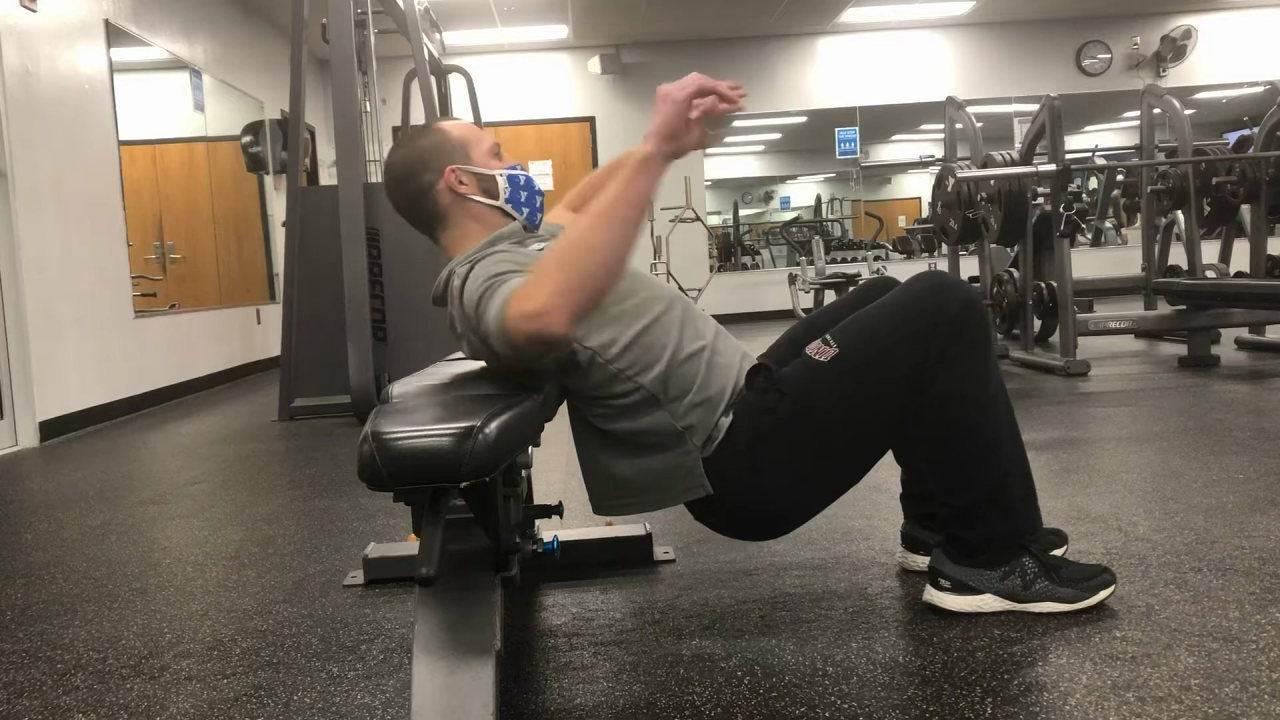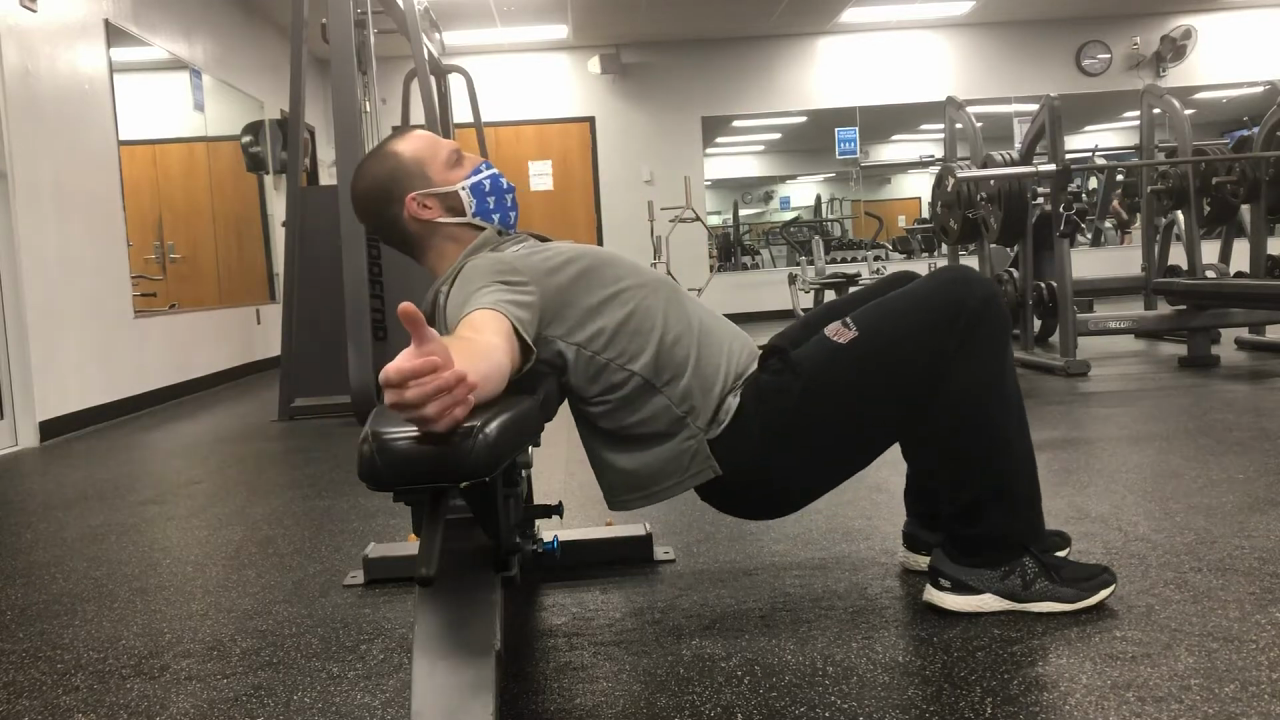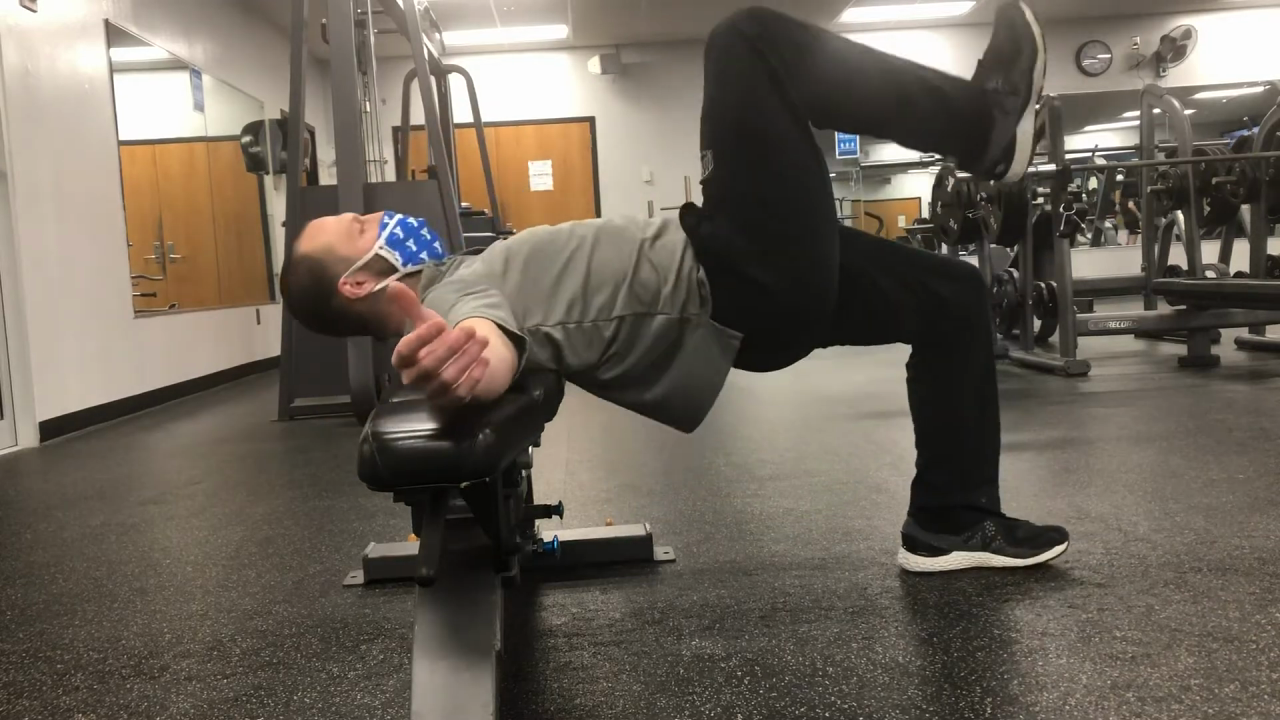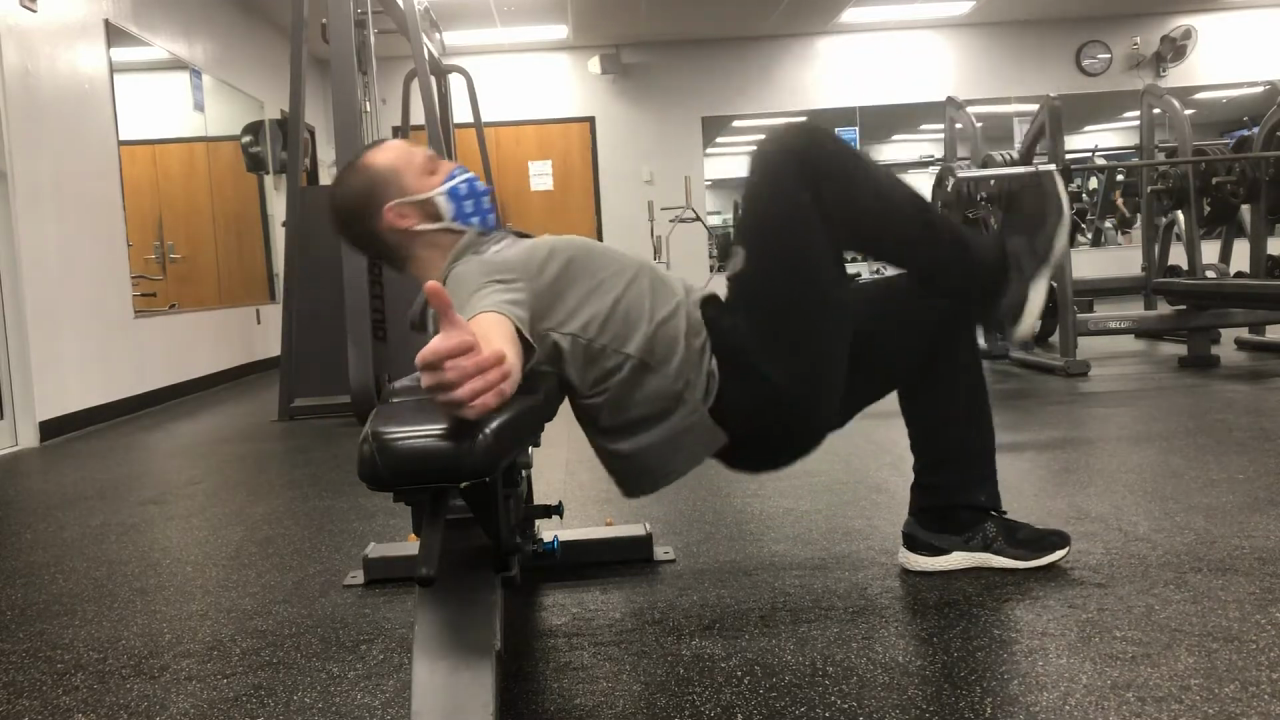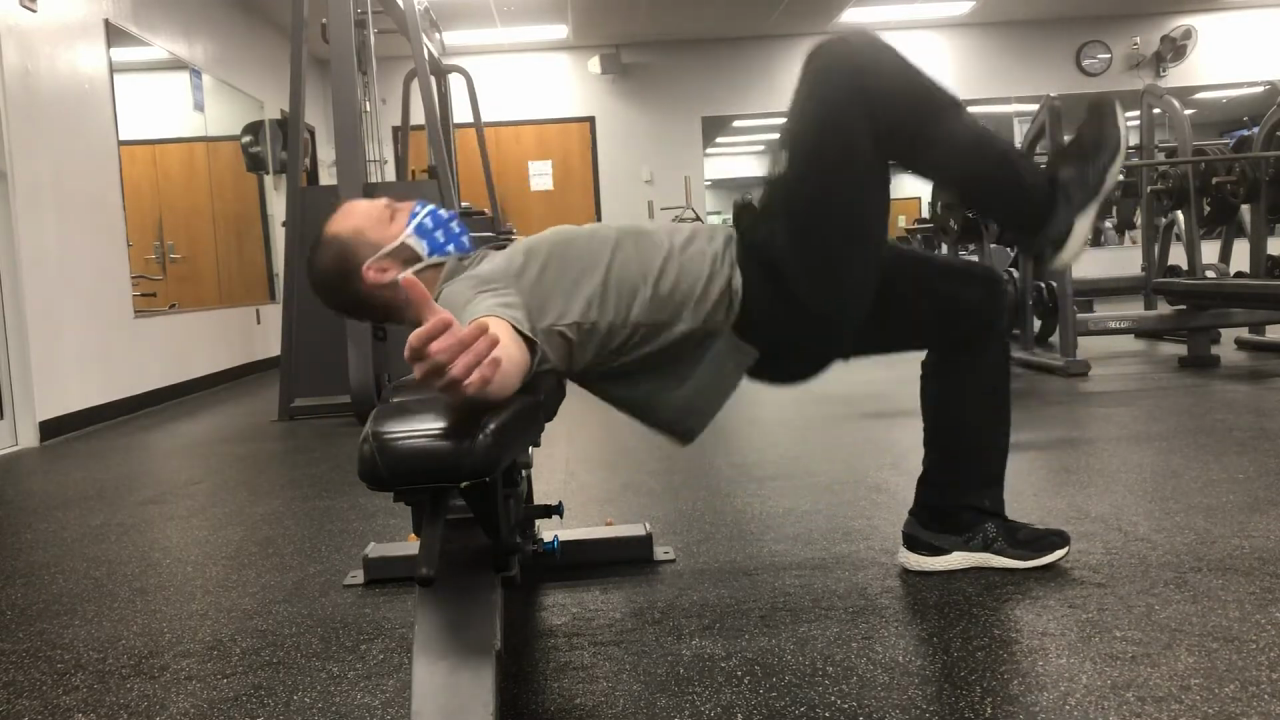
dt=1s
person 1, frame 1
left shoulder: (509, 248)
right shoulder: (490, 280)
left elbow: (579, 209)
right elbow: (547, 315)
left wrist: (664, 140)
right wrist: (654, 152)
left hip: (741, 414)
right hip: (745, 458)
left knee: (890, 298)
right knee: (942, 308)
left ankle: (939, 527)
right ankle: (990, 560)
person 1, frame 2
left shoulder: (499, 257)
right shoulder: (487, 281)
right elbow: (483, 346)
right wrist: (443, 375)
left hip: (746, 390)
right hip: (752, 434)
left knee: (914, 298)
right knee: (962, 304)
left ankle: (939, 525)
right ankle: (988, 558)
person 1, frame 3
left shoulder: (461, 278)
right shoulder: (453, 303)
right elbow: (487, 349)
right wrist: (459, 364)
left hip: (751, 282)
right hip: (744, 281)
left knee: (952, 295)
left ankle: (952, 523)
right ankle: (981, 122)
person 1, frame 4
left shoulder: (485, 260)
right shoulder: (477, 280)
right elbow: (495, 343)
right wrist: (473, 364)
left hip: (749, 378)
right hip: (754, 384)
left knee: (937, 305)
right knee: (799, 155)
left ankle: (953, 523)
right ankle: (997, 277)
person 1, frame 5
left shoulder: (481, 273)
right shoulder: (474, 298)
right elbow: (503, 349)
right wrist: (471, 358)
left hip: (768, 292)
right hip: (776, 295)
left knee: (969, 298)
right knee: (846, 66)
left ankle: (955, 521)
right ankle: (1044, 208)
